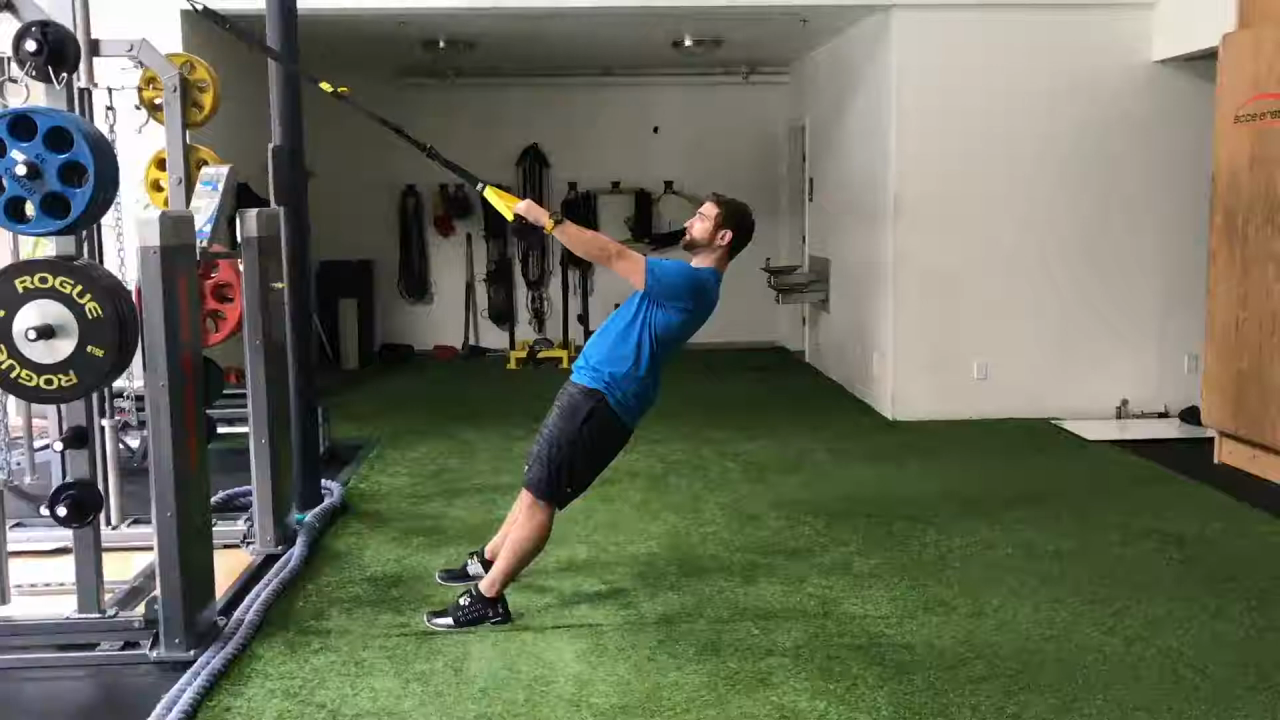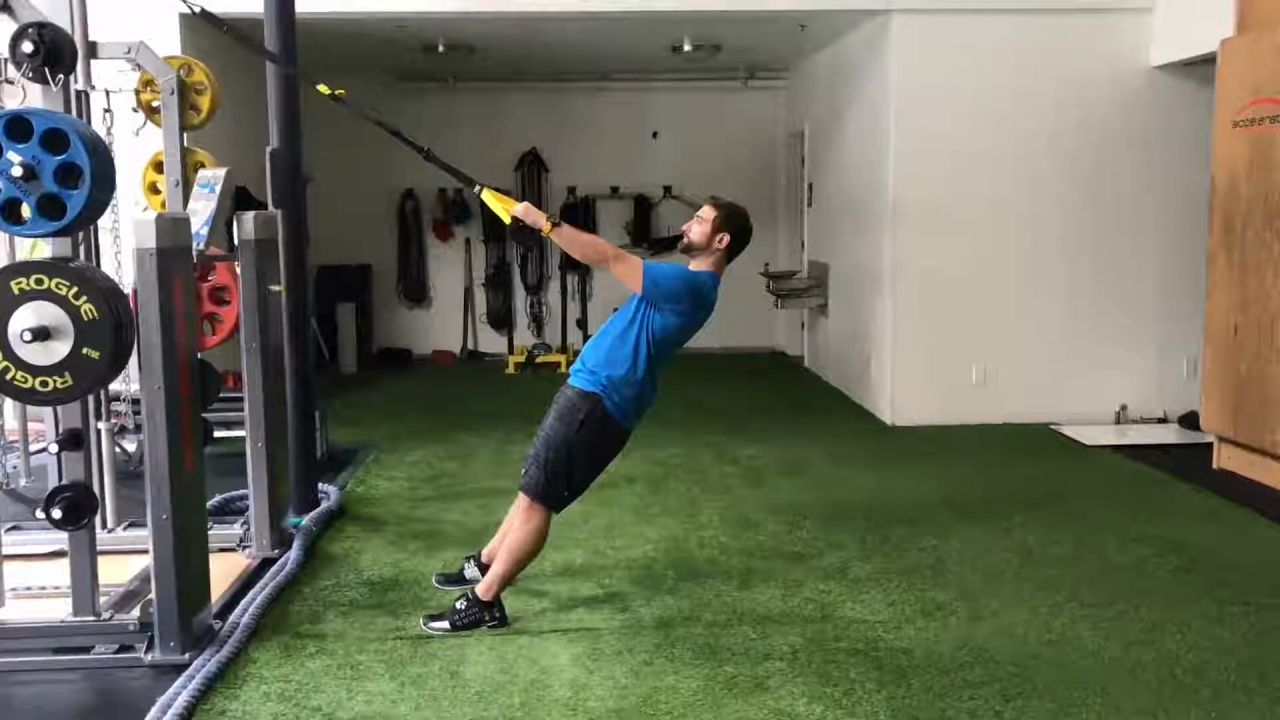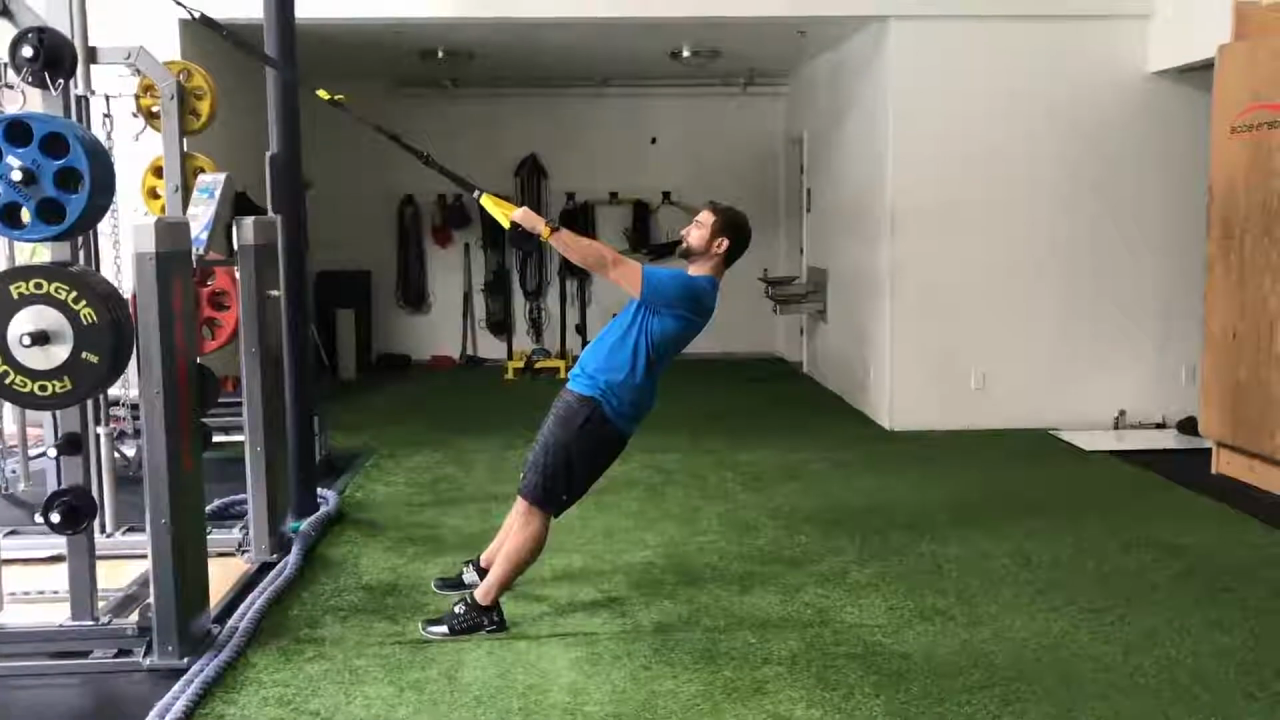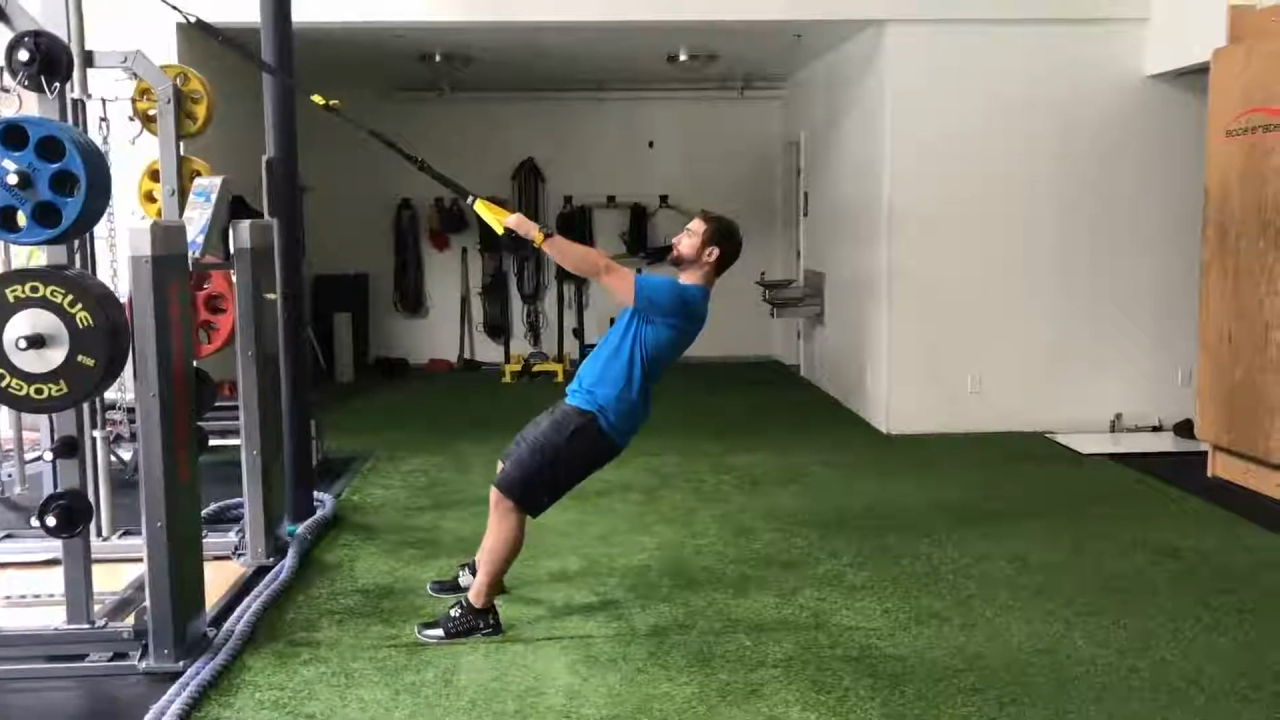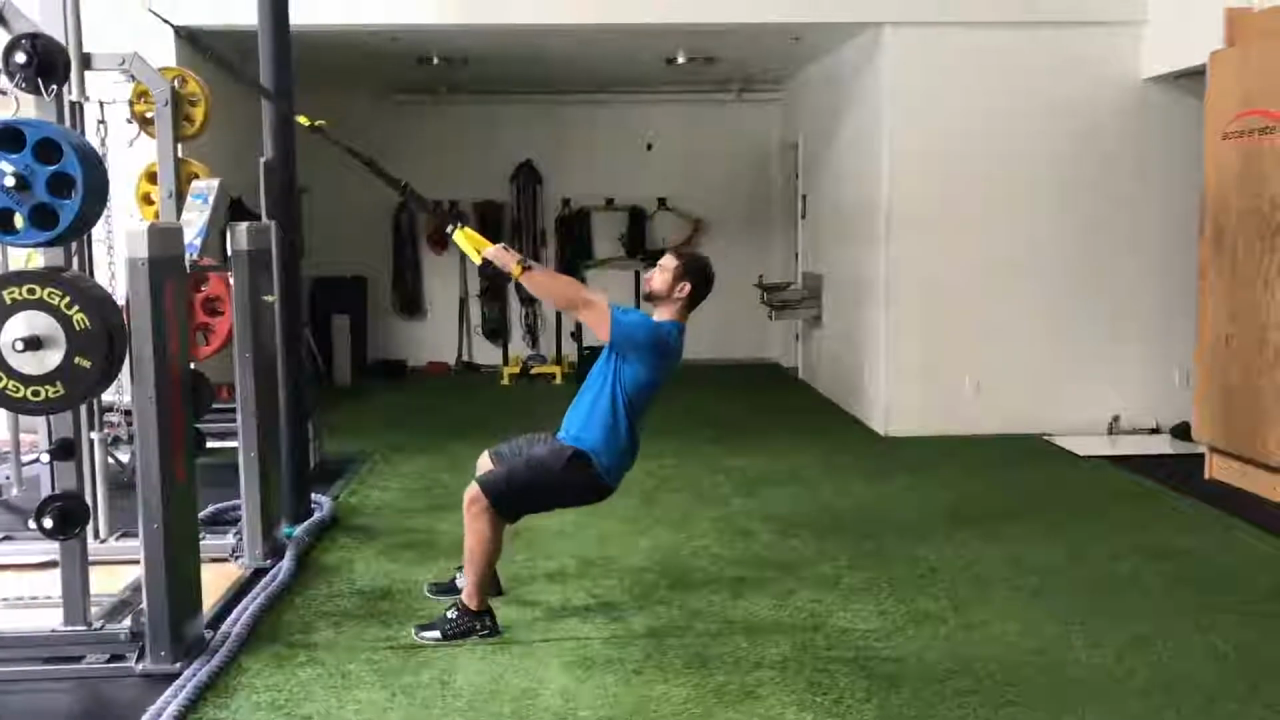
dt=0.3s
person 1, frame 1
left shoulder: (694, 283)
right shoulder: (687, 277)
left elbow: (612, 255)
right elbow: (617, 255)
left wrist: (546, 219)
right wrist: (551, 221)
left hip: (600, 397)
right hip: (594, 388)
left knee: (539, 495)
right knee: (537, 484)
left ankle: (487, 599)
right ankle: (488, 560)
person 1, frame 2
left shoulder: (692, 286)
right shoulder: (686, 281)
left elbow: (610, 258)
right elbow: (615, 260)
left wrist: (544, 223)
right wrist: (548, 225)
left hip: (598, 400)
right hip: (592, 391)
left knee: (536, 499)
right knee: (534, 488)
left ankle: (485, 603)
right ankle: (484, 564)
person 1, frame 3
left shoulder: (691, 291)
right shoulder: (683, 286)
left elbow: (609, 264)
right elbow: (613, 263)
left wrist: (543, 228)
right wrist: (548, 229)
left hip: (596, 405)
right hip: (590, 396)
left knee: (534, 504)
right knee: (531, 491)
left ankle: (482, 608)
right ankle: (483, 569)
person 1, frame 4
left shoulder: (682, 301)
right shoulder: (675, 294)
left elbow: (602, 270)
right elbow: (606, 269)
left wrist: (536, 234)
right wrist: (538, 234)
left hip: (595, 419)
right hip: (585, 404)
left knee: (506, 495)
right knee: (509, 474)
left ankle: (478, 611)
right ankle: (478, 571)
person 1, frame 5
left shoulder: (656, 336)
right shoulder: (651, 327)
left elbow: (579, 304)
right elbow: (585, 295)
left wrist: (515, 266)
right wrist: (521, 264)
left hip: (586, 459)
right hip: (576, 440)
left knee: (479, 497)
right knee: (489, 464)
left ankle: (474, 613)
right ankle: (478, 575)
